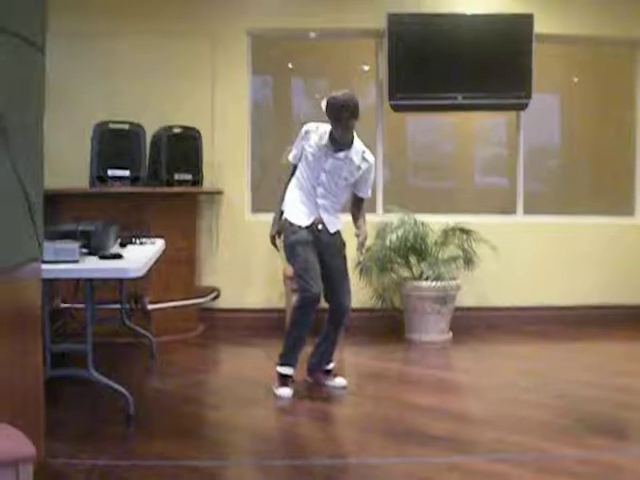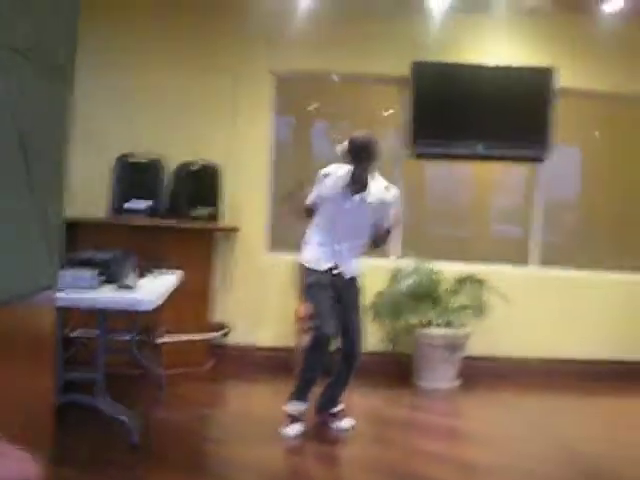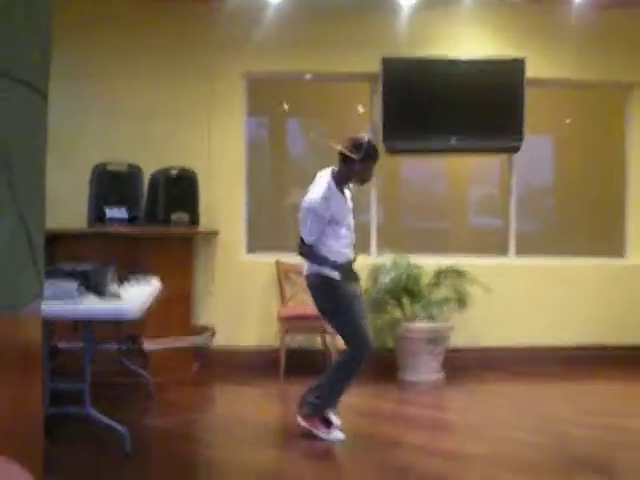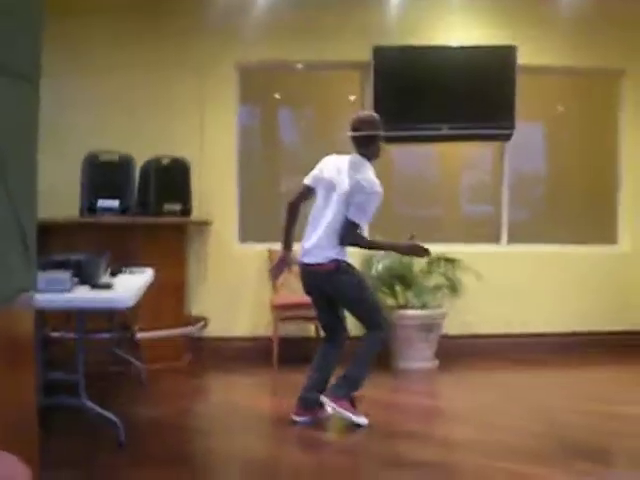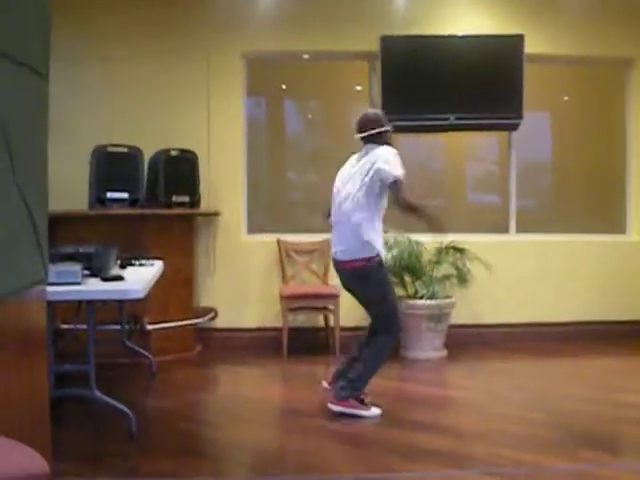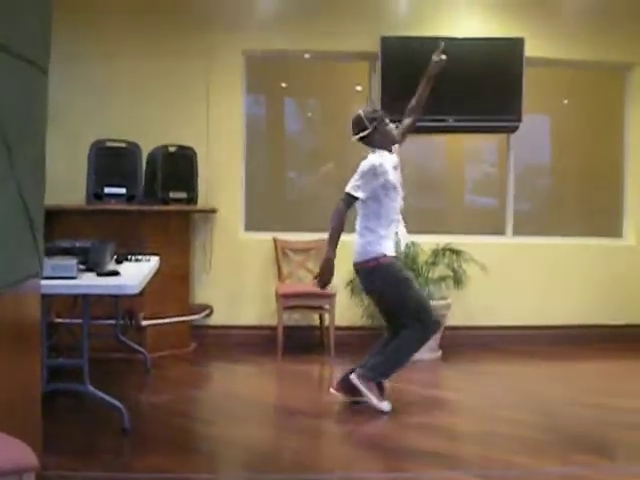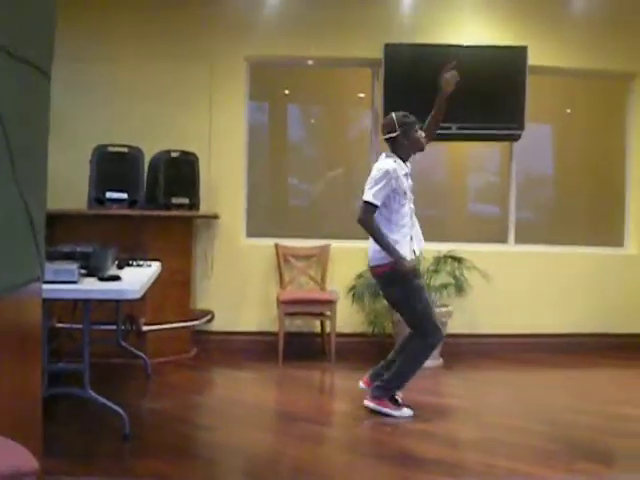
dt=0.7s
person 1, frame 1
left shoulder: (364, 161)
right shoulder: (309, 134)
left elbow: (357, 202)
right elbow: (293, 175)
left wrist: (361, 226)
right wrist: (278, 216)
left hip: (330, 230)
right hip: (297, 224)
left knee: (342, 304)
right knee: (311, 292)
left ankle: (320, 366)
right ankle: (285, 368)
person 1, frame 2
left shoulder: (385, 196)
right shoulder: (329, 177)
left elbow: (378, 241)
right elbow: (310, 212)
left wrist: (388, 228)
right wrist: (299, 206)
left hip: (347, 274)
right hip: (317, 268)
left knee: (353, 348)
right knee: (324, 333)
left ankle: (328, 406)
right ankle: (296, 406)
person 1, frame 3
left shoulder: (331, 178)
right shoulder: (320, 201)
right elbow: (305, 247)
right wrist: (338, 266)
left hip: (341, 277)
right hip: (327, 279)
left knee: (357, 346)
right knee: (361, 346)
left ankle: (314, 405)
right ankle: (313, 411)
person 1, frame 4
left shoulder: (329, 163)
right shoulder: (370, 186)
left elbow: (294, 204)
right elbow: (347, 237)
left wrist: (286, 250)
right wrist: (398, 248)
left hip: (308, 265)
right hip: (332, 266)
left knee: (334, 335)
right knee: (378, 327)
left ankle: (307, 404)
right ankle: (341, 393)
person 1, frame 5
left shoulder: (350, 165)
right shoulder: (385, 156)
left elbow: (332, 212)
right elbow: (399, 193)
right wrist: (426, 215)
left hip: (341, 259)
right hip: (365, 259)
left knee: (382, 323)
right knee: (388, 329)
left ankle: (341, 379)
right ankle: (346, 394)
person 1, frame 6
left shoulder: (388, 156)
right shoulder: (375, 165)
left elbow: (413, 114)
right elbow: (342, 207)
left wrist: (430, 75)
right wrist: (329, 256)
left hip: (380, 260)
right hip: (377, 261)
left knee: (400, 329)
right knee: (426, 322)
left ankle: (352, 381)
right ankle: (370, 375)
person 1, frame 7
left shoulder: (399, 161)
right shoulder: (386, 169)
left elbow: (434, 129)
right elbow: (365, 216)
left wrist: (444, 95)
right wrist: (395, 257)
left hip: (395, 261)
right hip: (389, 265)
left knee: (420, 328)
right knee: (428, 333)
left ankle: (378, 380)
right ankle: (381, 394)
